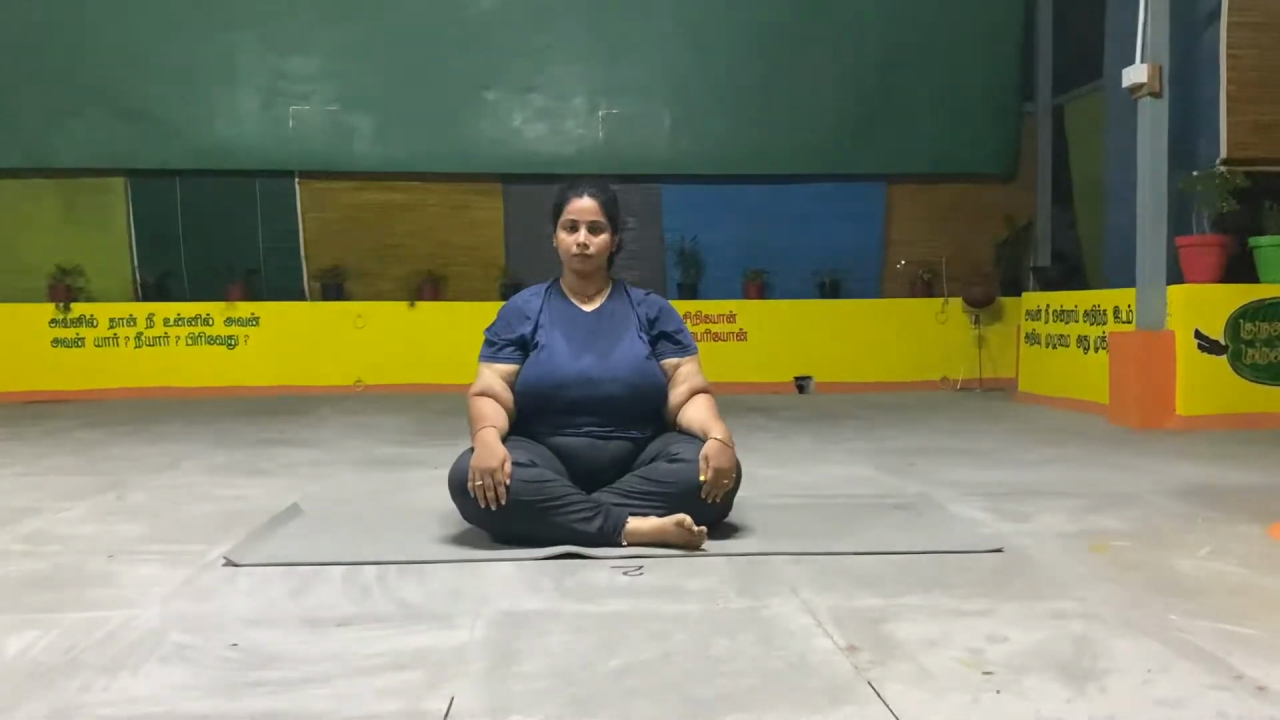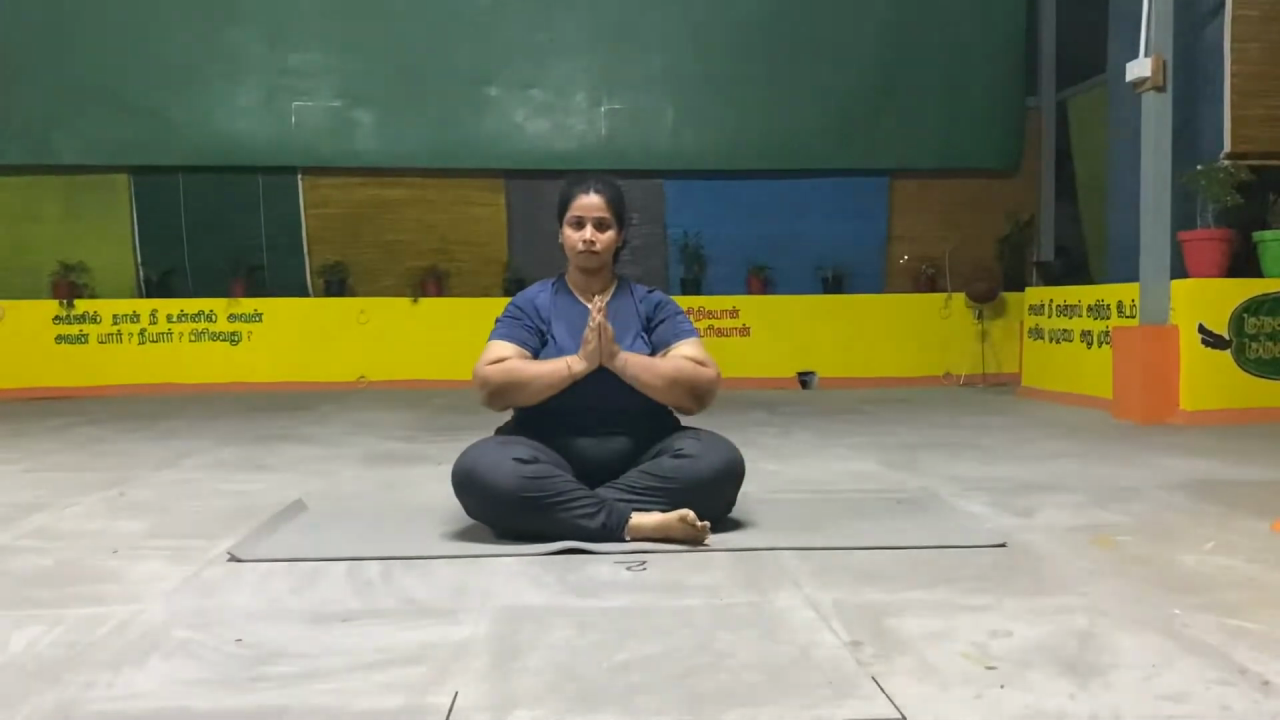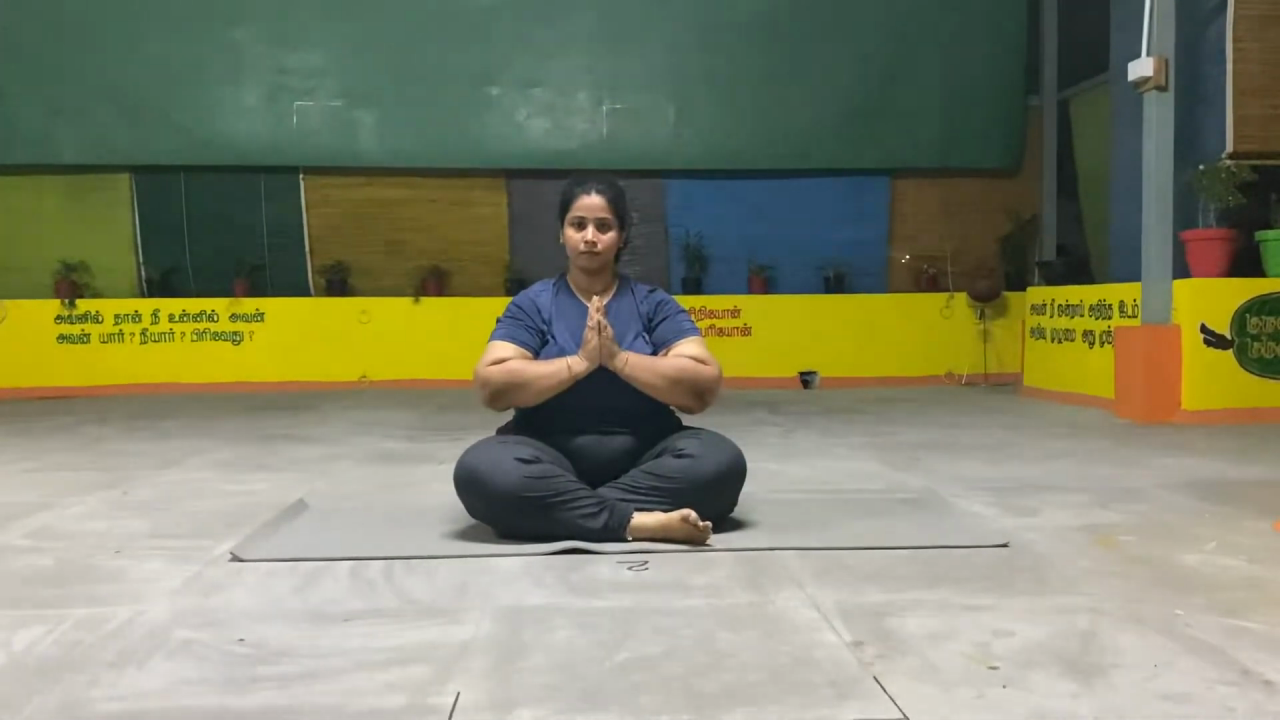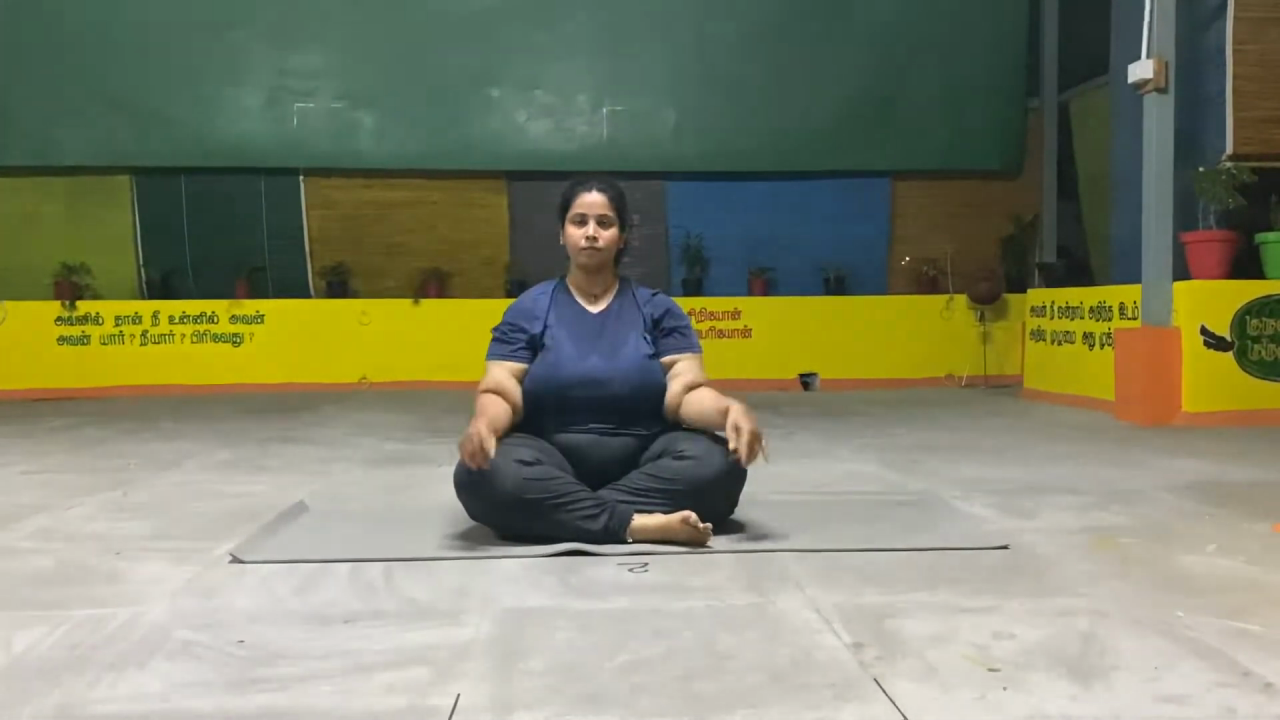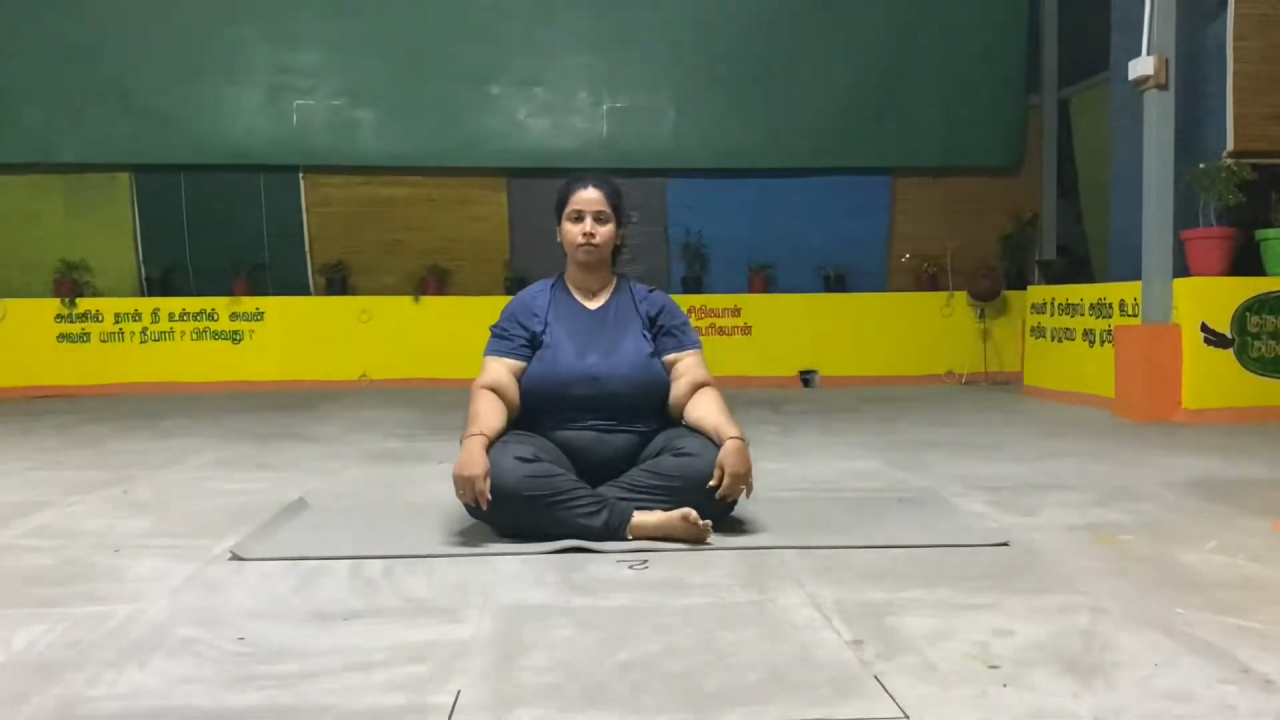
dt=1s
person 1, frame 1
left shoulder: (652, 310)
right shoulder: (522, 310)
left elbow: (688, 395)
right elbow: (489, 394)
left wrist: (718, 436)
right wrist: (487, 439)
left hip: (639, 461)
right hip: (546, 461)
left knee: (710, 472)
right knee: (473, 475)
left ankle: (559, 514)
right ankle: (633, 528)
person 1, frame 2
left shoulder: (653, 305)
right shoulder: (531, 303)
left elbow: (701, 389)
right elbow: (491, 386)
left wrist: (618, 358)
right wrist: (579, 362)
left hip: (643, 458)
right hip: (549, 458)
left knee: (718, 460)
right knee: (478, 469)
left ankle: (563, 510)
right ankle: (637, 523)
person 1, frame 3
left shoulder: (655, 304)
right shoulder: (532, 304)
left elbow: (703, 388)
right elbow: (491, 387)
left wrist: (618, 358)
right wrist: (579, 362)
left hip: (645, 459)
right hip: (551, 459)
left knee: (721, 460)
right knee: (481, 468)
left ankle: (566, 509)
right ankle: (638, 522)
person 1, frame 4
left shoulder: (657, 309)
right shoulder: (529, 309)
left elbow: (684, 396)
right elbow: (501, 397)
left wrist: (730, 409)
right wrist: (484, 423)
left hip: (644, 462)
right hip: (553, 462)
left knee: (717, 465)
right knee: (482, 476)
left ankle: (563, 511)
right ankle: (638, 524)
person 1, frame 5
left shoulder: (655, 306)
right shoulder: (528, 306)
left elbow: (692, 390)
right elbow: (494, 391)
left wrist: (732, 439)
right wrist: (474, 443)
left hip: (644, 458)
right hip: (551, 459)
left knee: (711, 464)
right knee: (495, 475)
left ankle: (564, 508)
right ankle: (641, 521)
